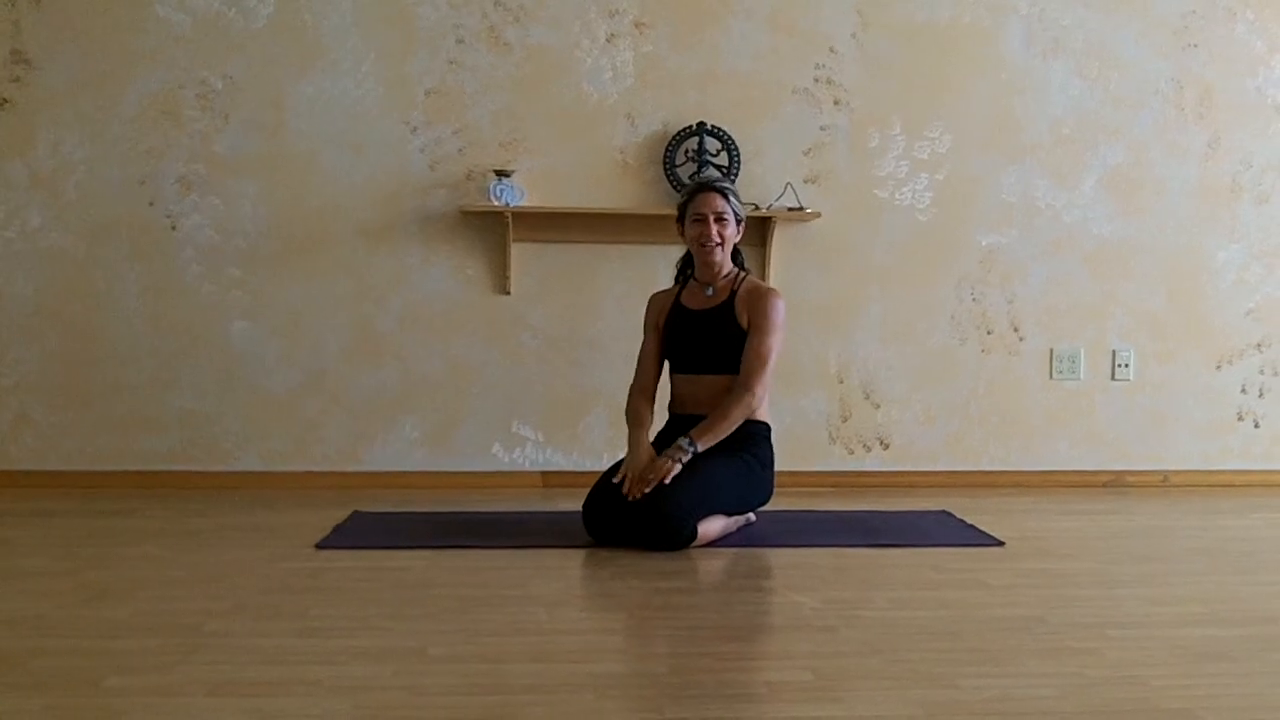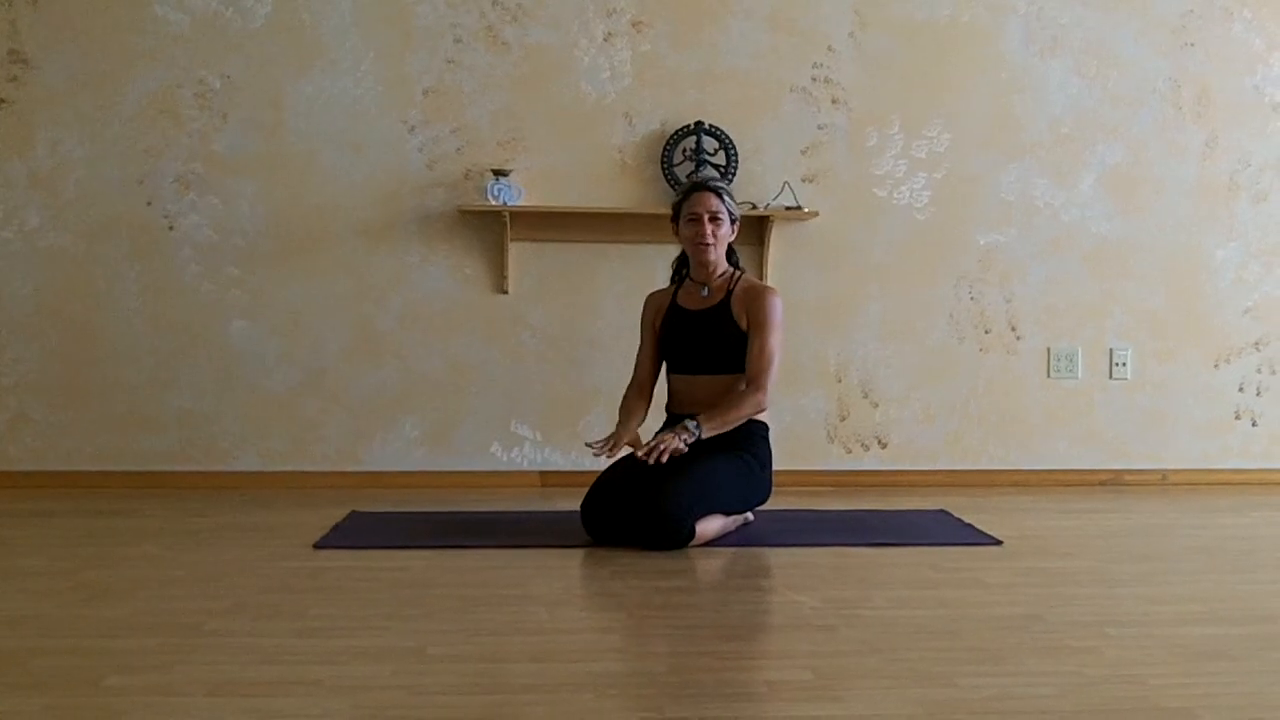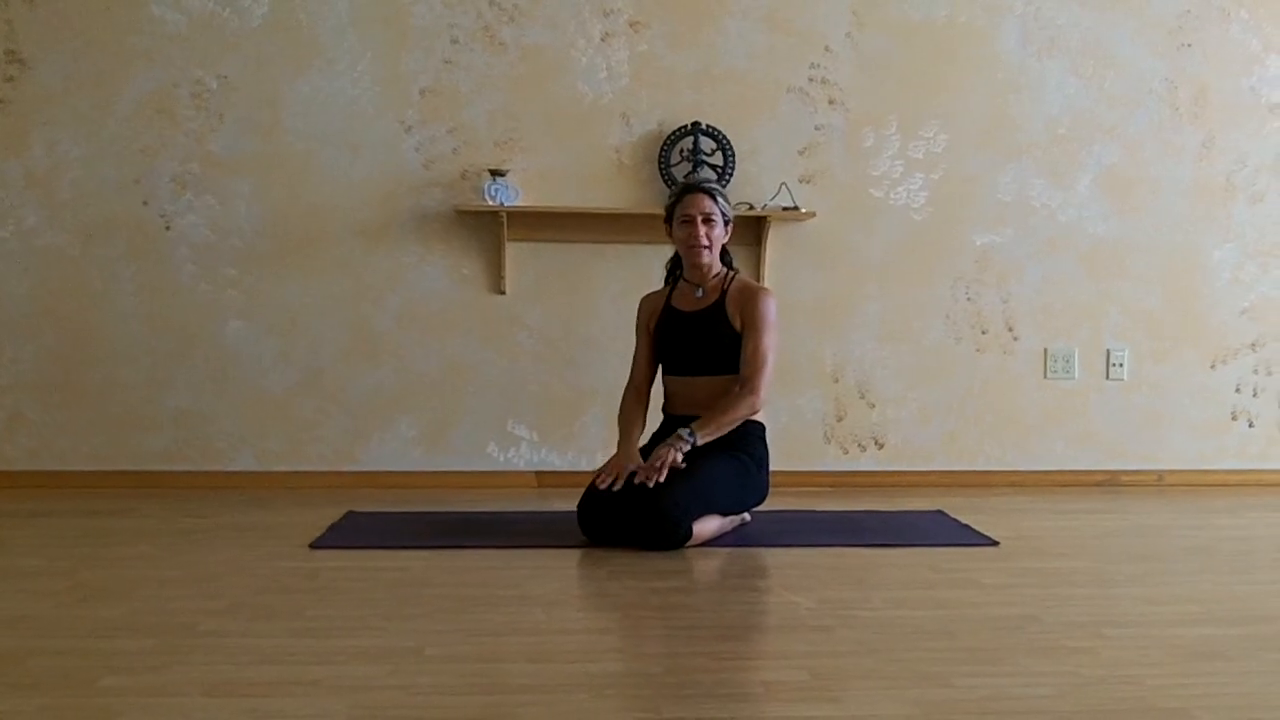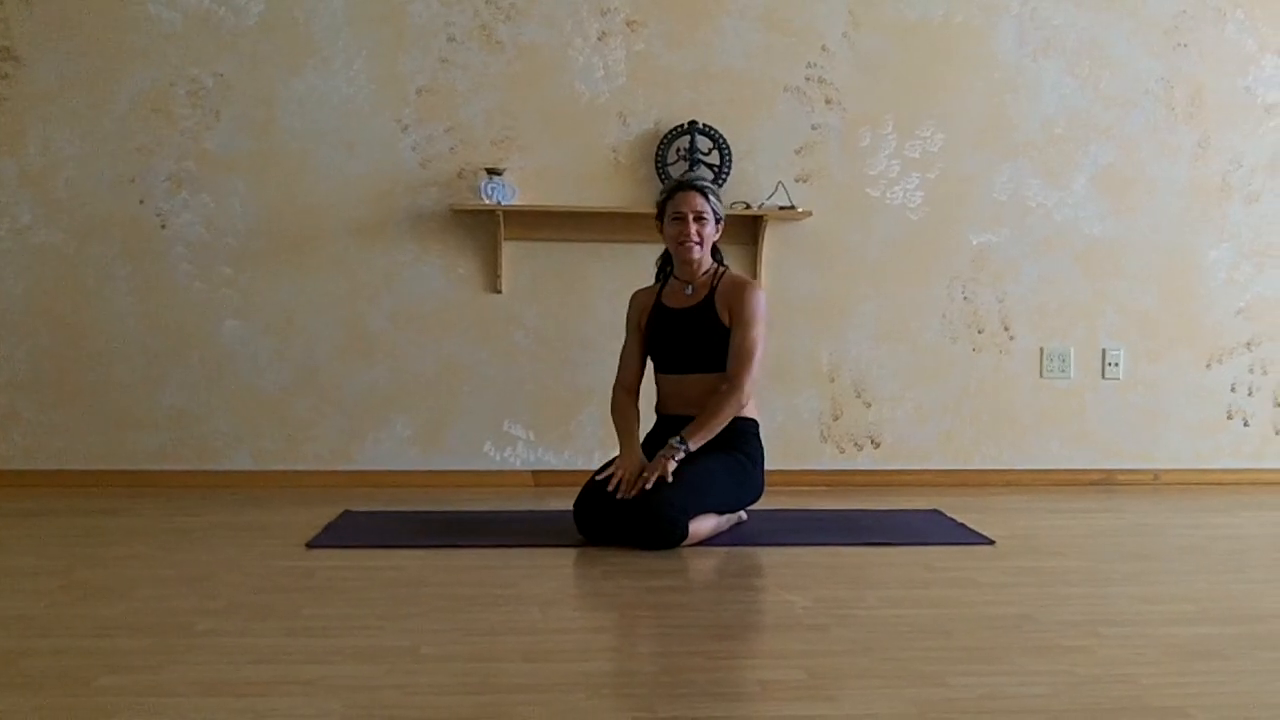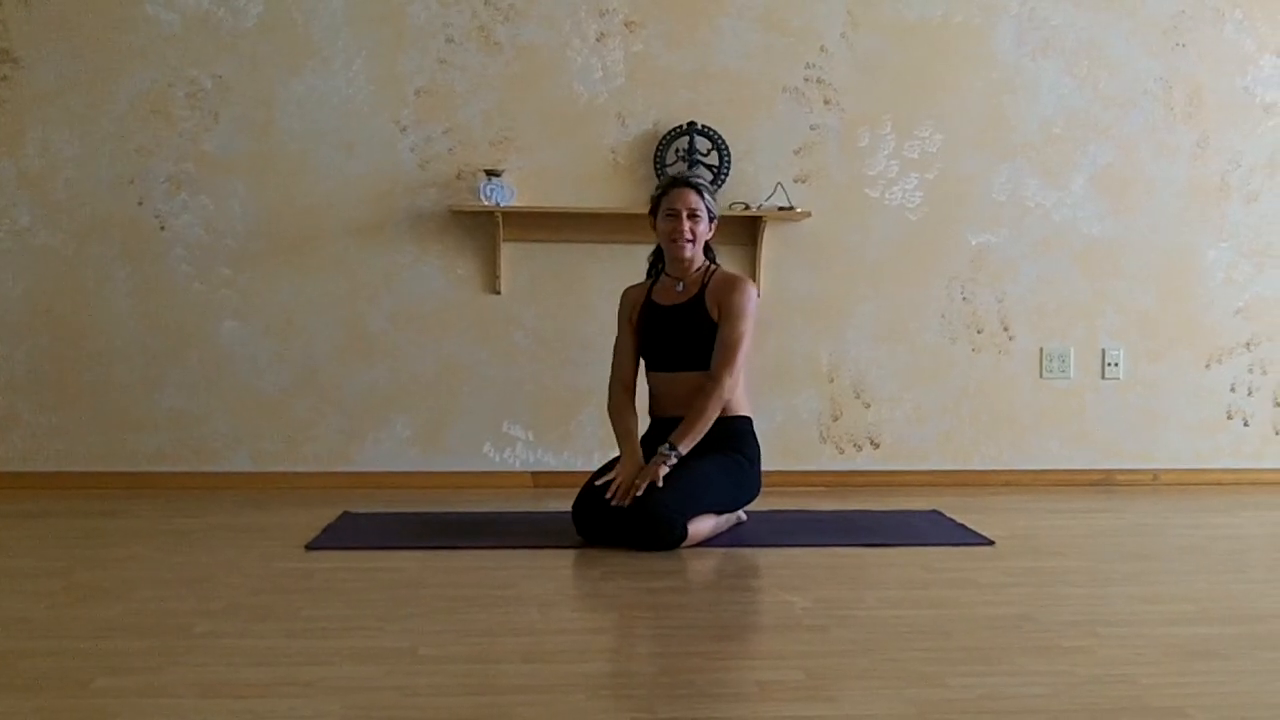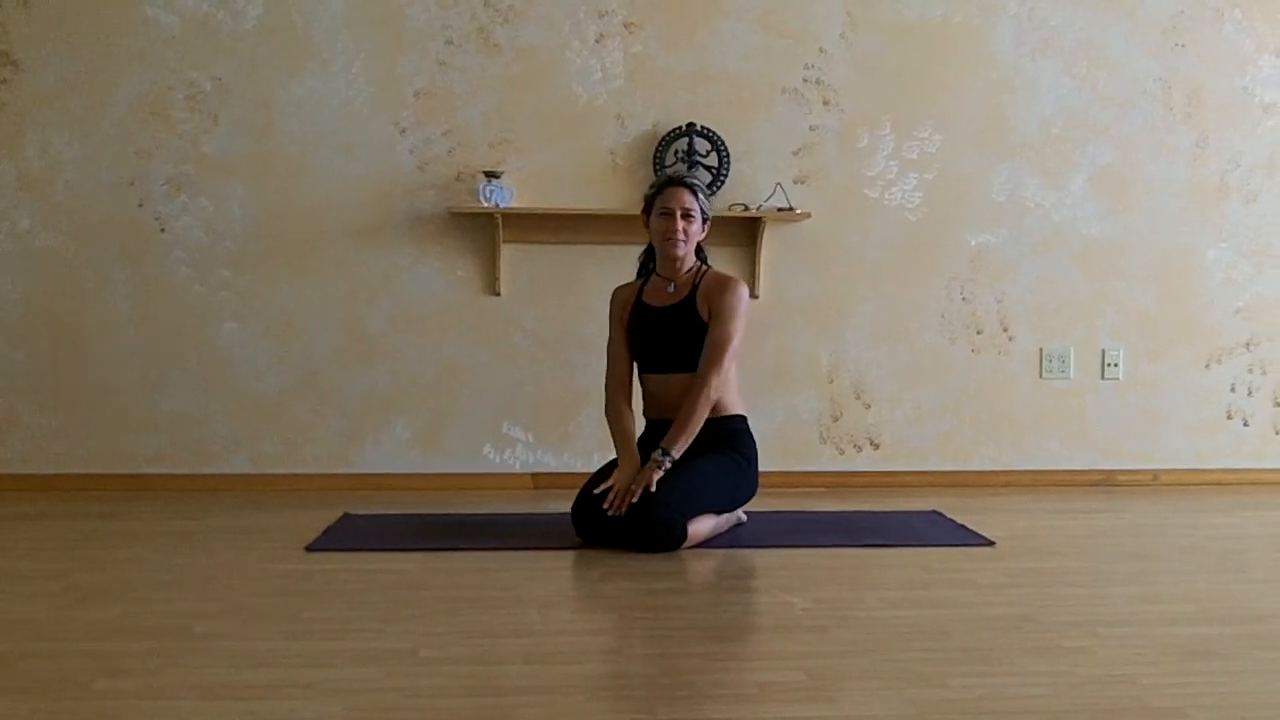
dt=0.2s
person 1, frame 1
left shoulder: (762, 300)
right shoulder: (662, 304)
left elbow: (750, 395)
right elbow: (643, 387)
left wrist: (684, 450)
right wrist: (639, 446)
left hip: (741, 446)
right hip: (674, 442)
left knee: (663, 516)
right knee: (600, 514)
left ankle: (734, 517)
right ankle: (723, 519)
person 1, frame 2
left shoulder: (759, 299)
right shoulder: (658, 303)
left elbow: (758, 394)
right elbow: (641, 385)
left wrist: (691, 430)
right wrist: (626, 429)
left hip: (739, 446)
right hip: (673, 440)
left knee: (662, 516)
right knee: (598, 513)
left ankle: (732, 516)
right ankle: (724, 516)
person 1, frame 3
left shoulder: (753, 299)
right shoulder: (653, 305)
left elbow: (752, 396)
right elbow: (637, 390)
left wrist: (685, 440)
right wrist: (627, 446)
left hip: (736, 447)
right hip: (669, 441)
left knee: (660, 515)
right knee: (595, 514)
left ankle: (730, 515)
right ankle: (718, 516)
person 1, frame 4
left shoulder: (743, 293)
right shoulder: (644, 302)
left elbow: (738, 390)
right elbow: (625, 389)
left wrist: (676, 452)
right wrist: (632, 451)
left hip: (731, 445)
right hip: (664, 439)
left knee: (654, 515)
right knee: (591, 513)
left ankle: (725, 514)
right ankle: (715, 515)
person 1, frame 5
left shoulder: (734, 289)
right shoulder: (635, 298)
left elbow: (721, 385)
right elbow: (621, 388)
left wrist: (666, 458)
right wrist: (632, 455)
left hip: (727, 444)
right hip: (659, 439)
left knee: (651, 517)
right knee: (590, 515)
left ankle: (724, 515)
right ankle: (711, 514)
person 1, frame 6
left shoulder: (726, 290)
right shoulder: (625, 298)
left elbow: (709, 385)
right elbow: (617, 391)
left wrist: (661, 463)
right wrist: (629, 460)
left hip: (723, 444)
right hip: (656, 441)
left knee: (651, 520)
right knee: (590, 517)
left ankle: (724, 515)
